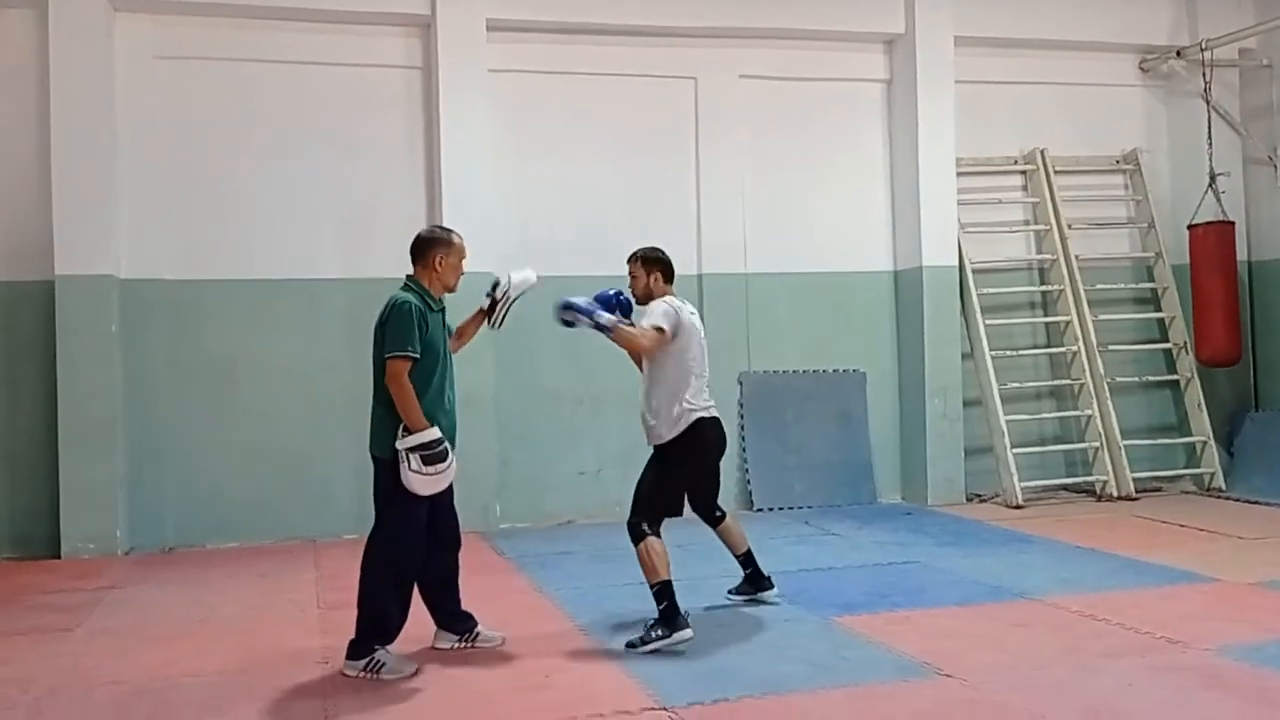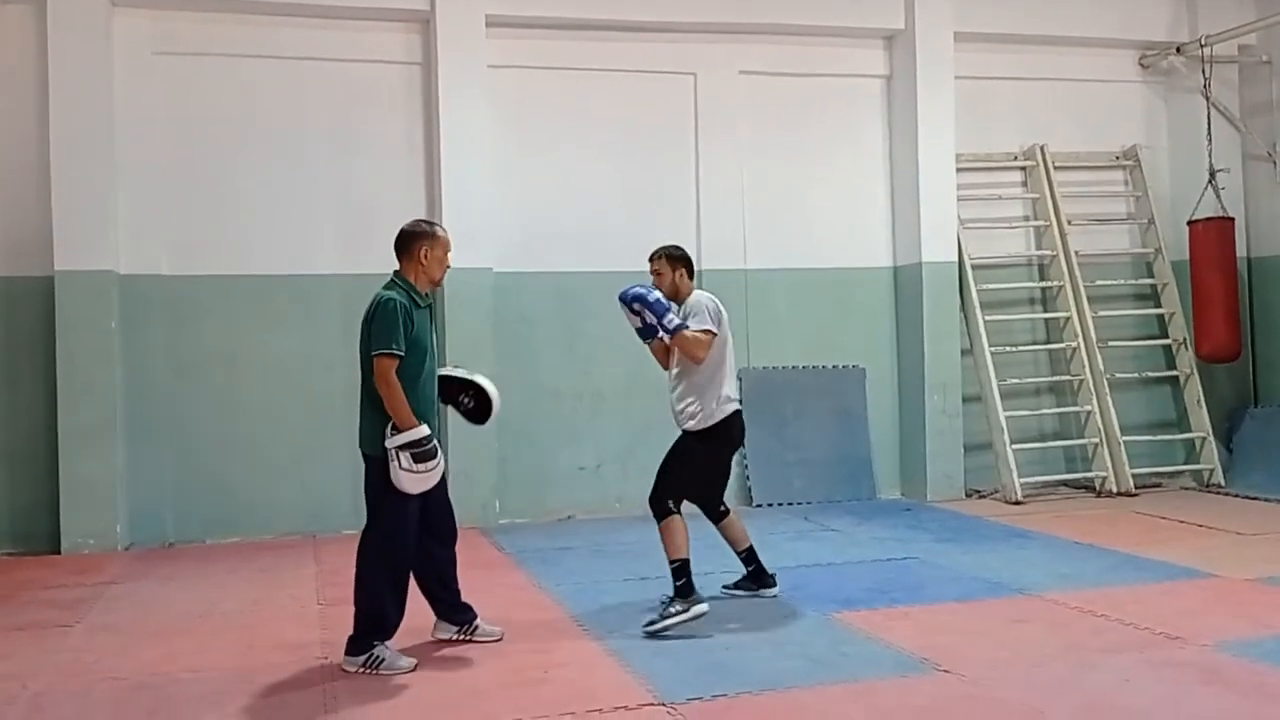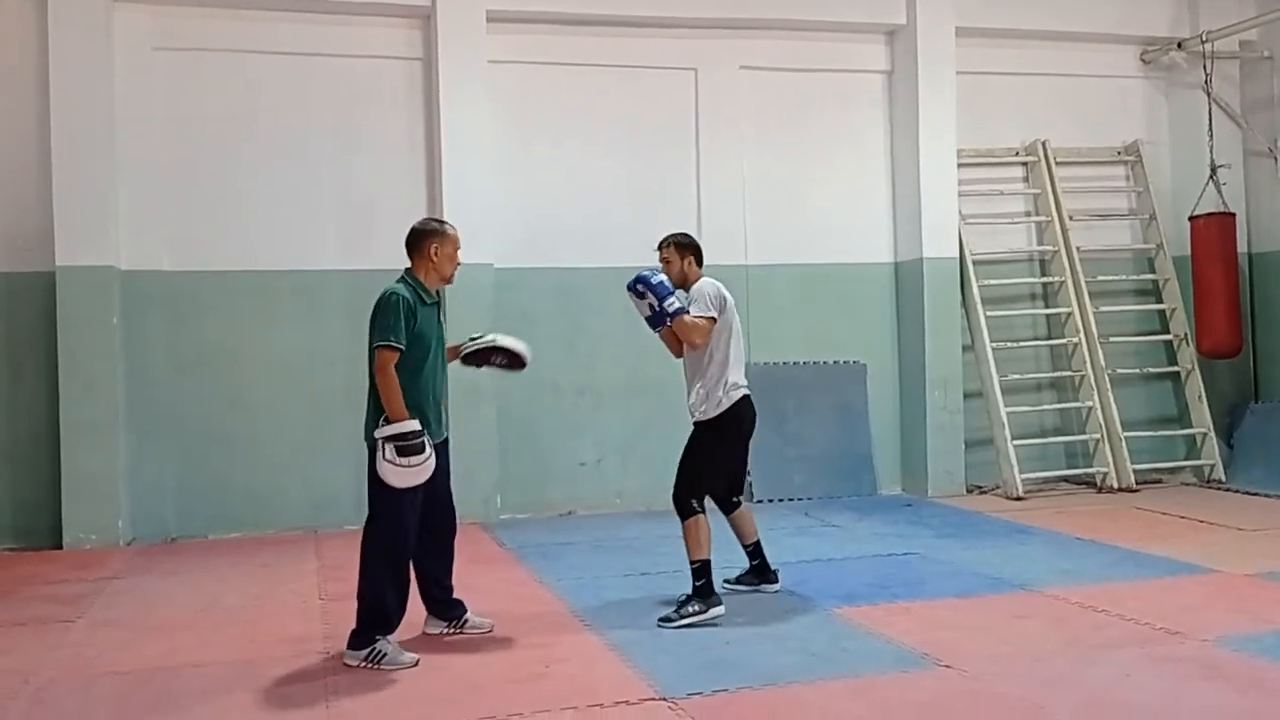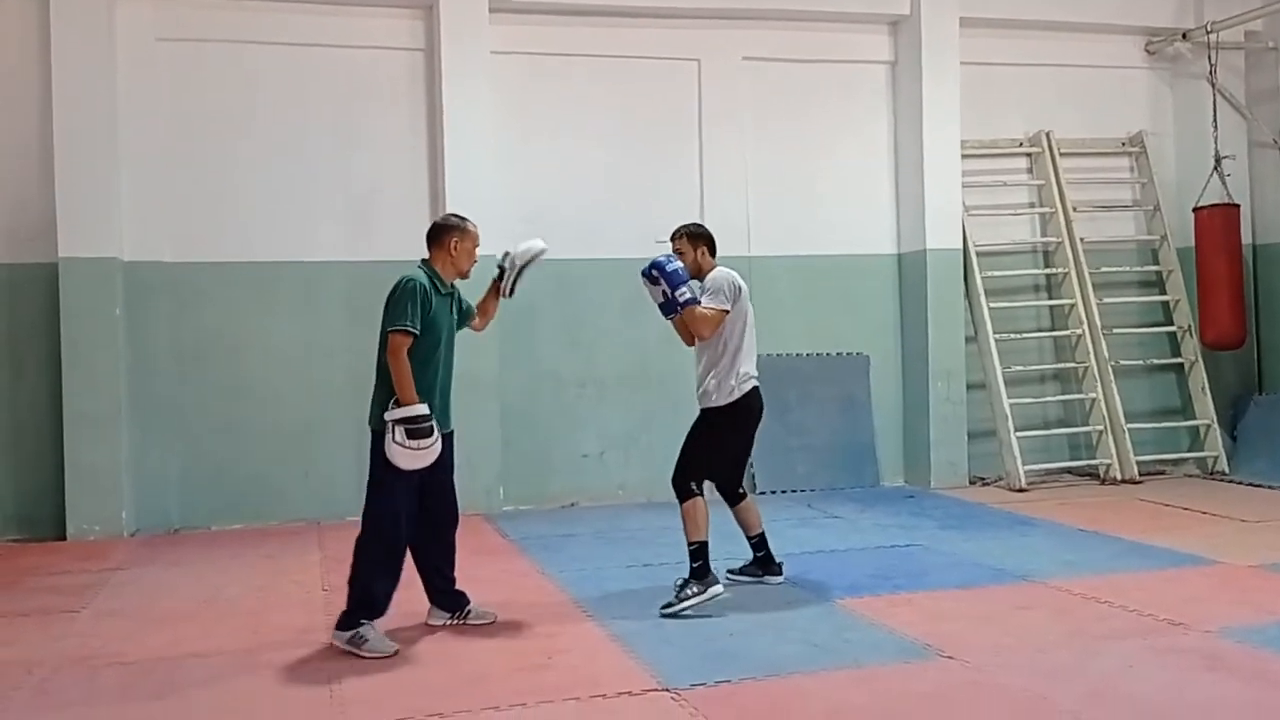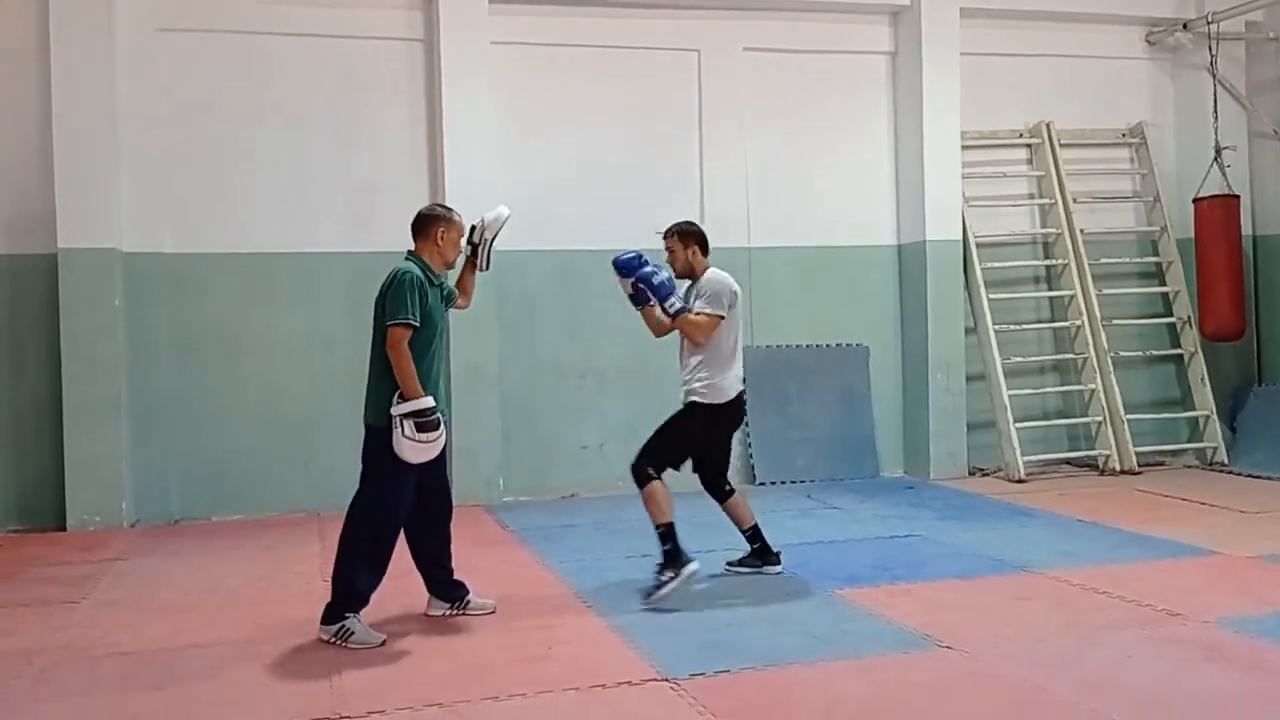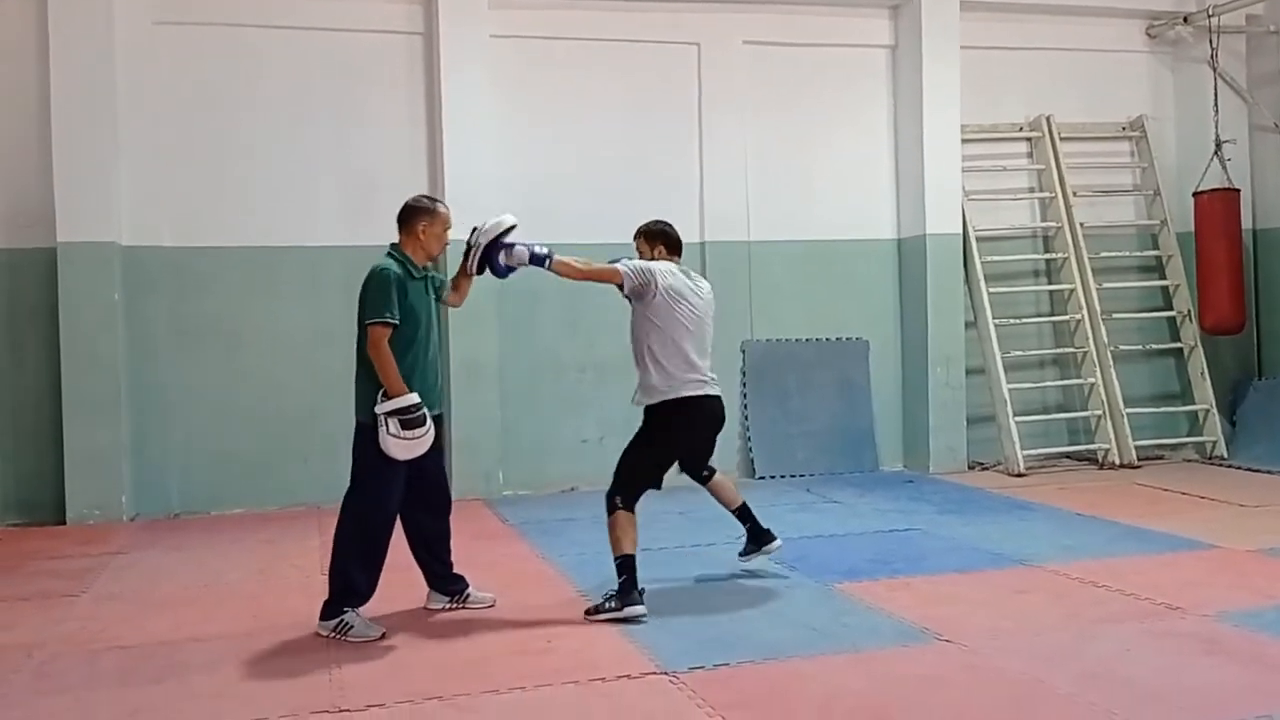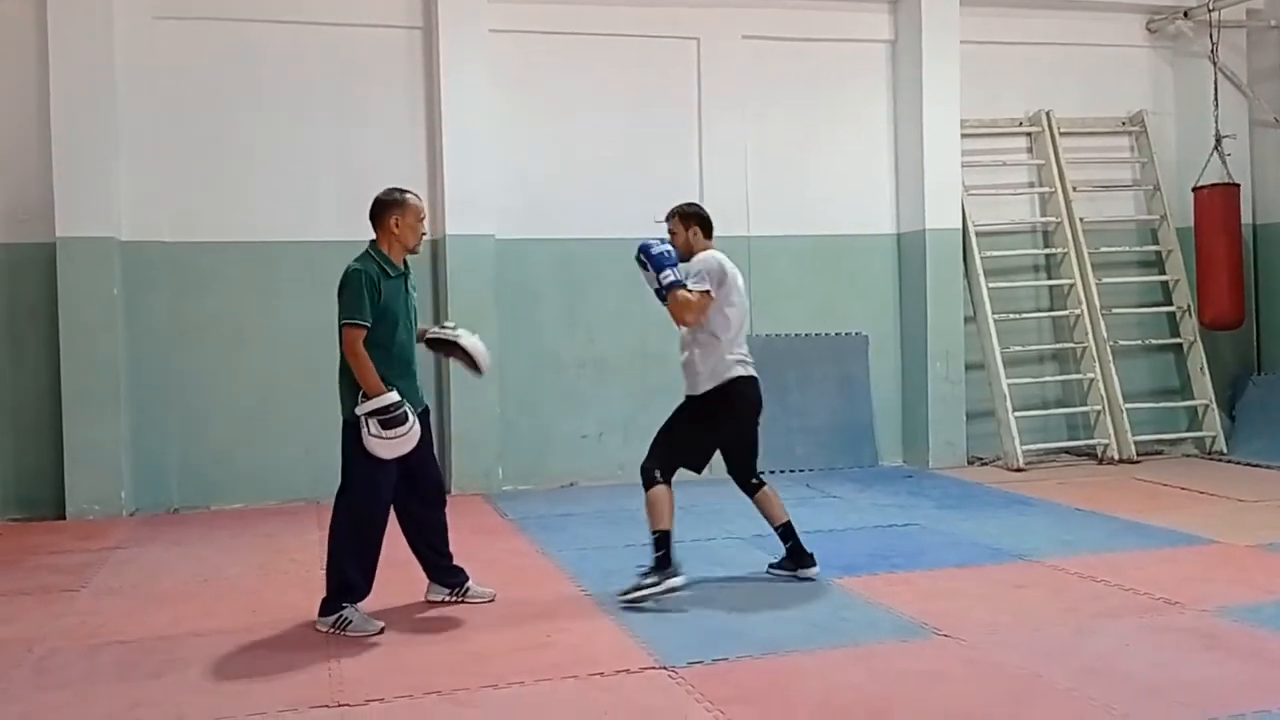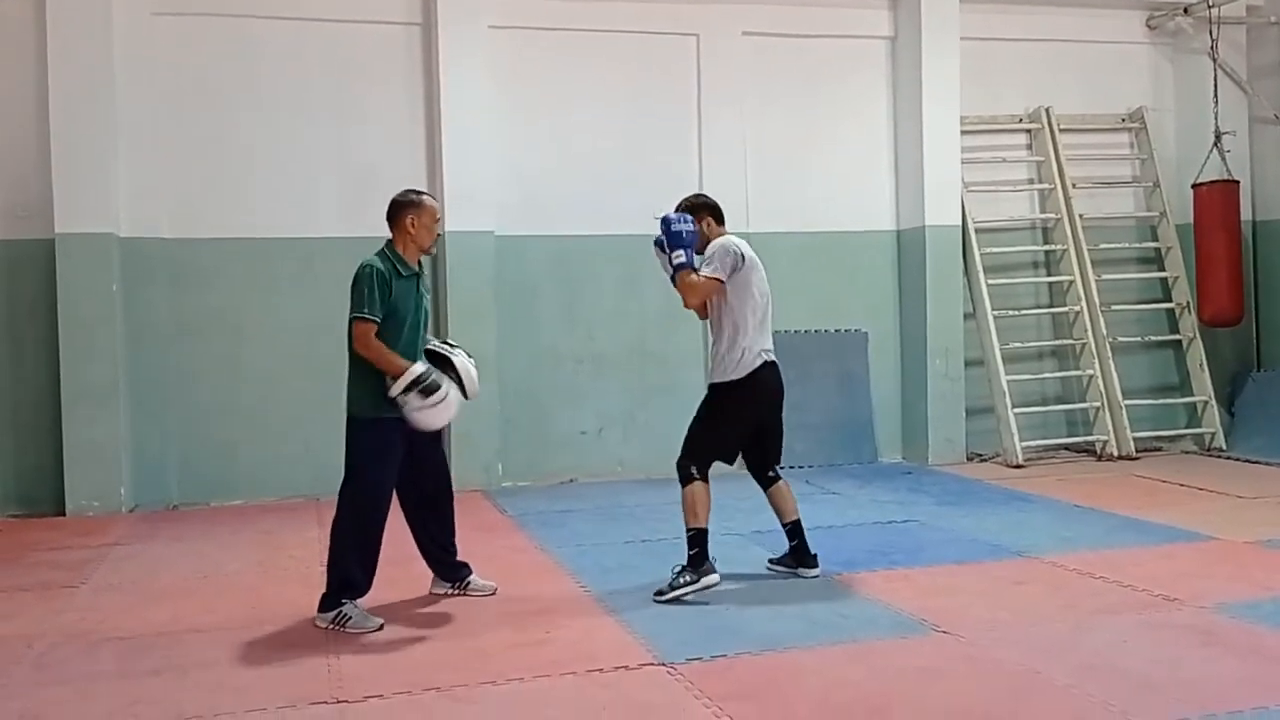
dt=0.3s
person 1, frame 1
left shoulder: (432, 307)
right shoulder: (405, 307)
left elbow: (451, 343)
right elbow: (396, 377)
left wrist: (484, 313)
right wrist: (423, 435)
left hip: (431, 447)
right hip: (404, 451)
left knee: (442, 539)
right knee: (395, 546)
left ankle: (453, 625)
right ankle: (366, 650)
person 1, frame 2
left shoulder: (419, 303)
right shoulder: (391, 304)
right elbow: (384, 374)
left wrist: (445, 383)
right wrist: (412, 433)
right hip: (394, 447)
left knee: (438, 530)
right knee: (389, 541)
left ankle: (454, 616)
right ankle: (365, 646)
person 1, frame 3
left shoulder: (431, 300)
right shoulder: (398, 298)
right elbow: (384, 367)
left wrist: (464, 351)
right wrist: (404, 429)
left hip: (432, 437)
left knee: (438, 526)
right knee: (392, 536)
left ankle: (444, 611)
right ankle: (367, 640)
person 1, frame 4
left shoulder: (448, 293)
right shoulder: (414, 286)
left elbow: (480, 320)
right elbow: (396, 352)
left wrist: (501, 283)
right wrist: (413, 413)
left hip: (436, 427)
left knee: (439, 517)
right knee: (388, 522)
left ankle: (446, 602)
right ankle: (355, 621)
person 1, frame 5
left shoulder: (433, 281)
right shoulder: (407, 278)
left elbow: (462, 299)
right elbow: (396, 345)
left wrist: (476, 259)
right wrist: (418, 404)
right hip: (396, 421)
left knee: (433, 509)
right knee: (378, 514)
left ankle: (444, 592)
right ankle: (340, 614)
person 1, frame 6
left shoulder: (423, 277)
right shoulder: (387, 275)
left elbow: (452, 298)
right elbow: (376, 344)
left wrist: (474, 263)
right wrist: (403, 401)
left hip: (423, 412)
left knee: (432, 503)
right knee: (370, 510)
left ankle: (445, 587)
right ankle: (339, 610)
person 1, frame 7
left shoulder: (402, 272)
right shoulder: (361, 274)
right elbow: (353, 345)
right wrist: (382, 401)
left hip: (411, 408)
left knee: (426, 495)
right knee: (363, 507)
left ankle: (445, 579)
right ankle: (338, 606)
person 1, frame 8
left shoulder: (417, 273)
right shoulder: (373, 272)
right elbow: (362, 340)
right wrist: (410, 373)
right hip: (376, 411)
left knee: (433, 491)
right knee: (364, 502)
left ankle: (449, 572)
right ankle: (337, 602)
person 2, frame 1
left shoulder: (665, 308)
right shoulder: (682, 310)
left elbow: (646, 345)
right elbow: (649, 364)
left wrist: (598, 317)
right wrist: (620, 326)
left hip: (682, 437)
right hip: (706, 430)
left knee: (642, 524)
right knee: (708, 509)
left ankle: (670, 619)
right ankle: (757, 579)
person 2, frame 2
left shoulder: (701, 302)
right shoulder: (684, 310)
left elbow: (698, 351)
right elbow: (669, 362)
left wrist: (666, 317)
right wrist: (644, 325)
left hip: (711, 424)
right hip: (716, 424)
left knee: (664, 499)
right knee: (711, 503)
left ankle: (684, 594)
right ankle: (759, 576)
person 2, frame 3
left shoulder: (705, 289)
right shoulder: (698, 294)
left elbow: (696, 337)
right elbow: (682, 349)
left wrist: (669, 300)
right wrist: (654, 313)
left hip: (721, 411)
right hip: (731, 411)
left knee: (687, 497)
right knee: (726, 495)
left ankle: (703, 595)
right ankle: (761, 570)
person 2, frame 4
left shoulder: (721, 279)
right shoulder: (712, 285)
left elbow: (705, 329)
right elbow: (691, 338)
left wrist: (681, 288)
right wrist: (666, 299)
left hip: (730, 402)
right hip: (737, 401)
left knee: (686, 479)
right knee: (730, 484)
left ankle: (701, 575)
right ankle: (765, 562)
person 2, frame 5
left shoulder: (716, 282)
right shoulder: (696, 289)
left elbow: (698, 334)
right elbow: (661, 329)
left wrist: (668, 296)
right wrist: (638, 291)
left hip: (713, 401)
right hip: (717, 401)
left knee: (646, 466)
right knee: (716, 482)
left ankle: (674, 559)
right ankle: (762, 552)
person 2, frame 6
left shoulder: (650, 274)
right shoulder: (701, 286)
left elbow: (585, 271)
left wrist: (535, 254)
left hip: (672, 407)
right hip: (709, 405)
left knee: (622, 494)
right knee: (700, 468)
left ankle: (627, 591)
right ankle: (757, 535)
person 2, frame 7
left shoulder: (706, 262)
right shoulder: (722, 267)
left elbow: (687, 314)
right elbow: (691, 320)
left wrist: (666, 273)
right wrist: (661, 283)
left hip: (717, 391)
right hip: (744, 388)
left knee: (656, 468)
right knee: (746, 474)
left ankle: (664, 565)
right ankle: (799, 556)
person 2, frame 8
left shoulder: (725, 247)
right shoulder: (736, 251)
left elbow: (693, 296)
right elbow: (704, 308)
left wrist: (679, 253)
right wrist: (677, 257)
left hip: (738, 380)
right hip: (764, 376)
left knee: (691, 464)
right knee: (765, 468)
left ankle: (698, 564)
right ankle: (801, 553)
